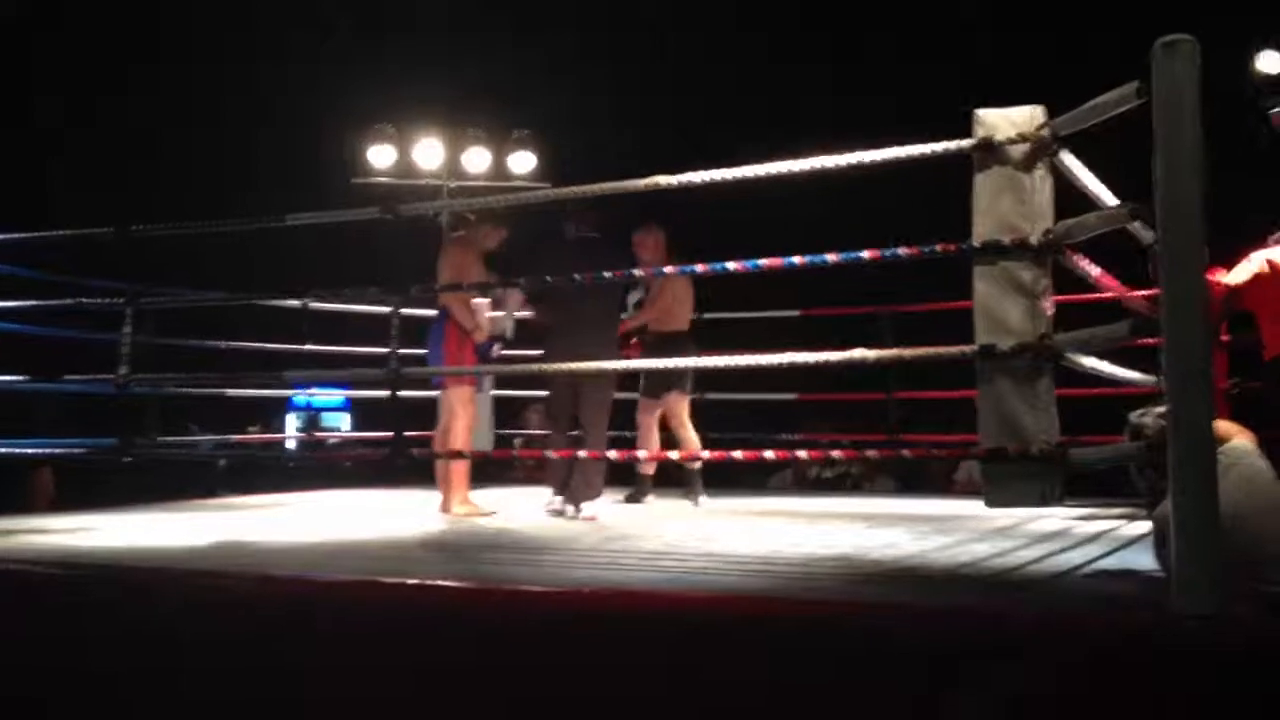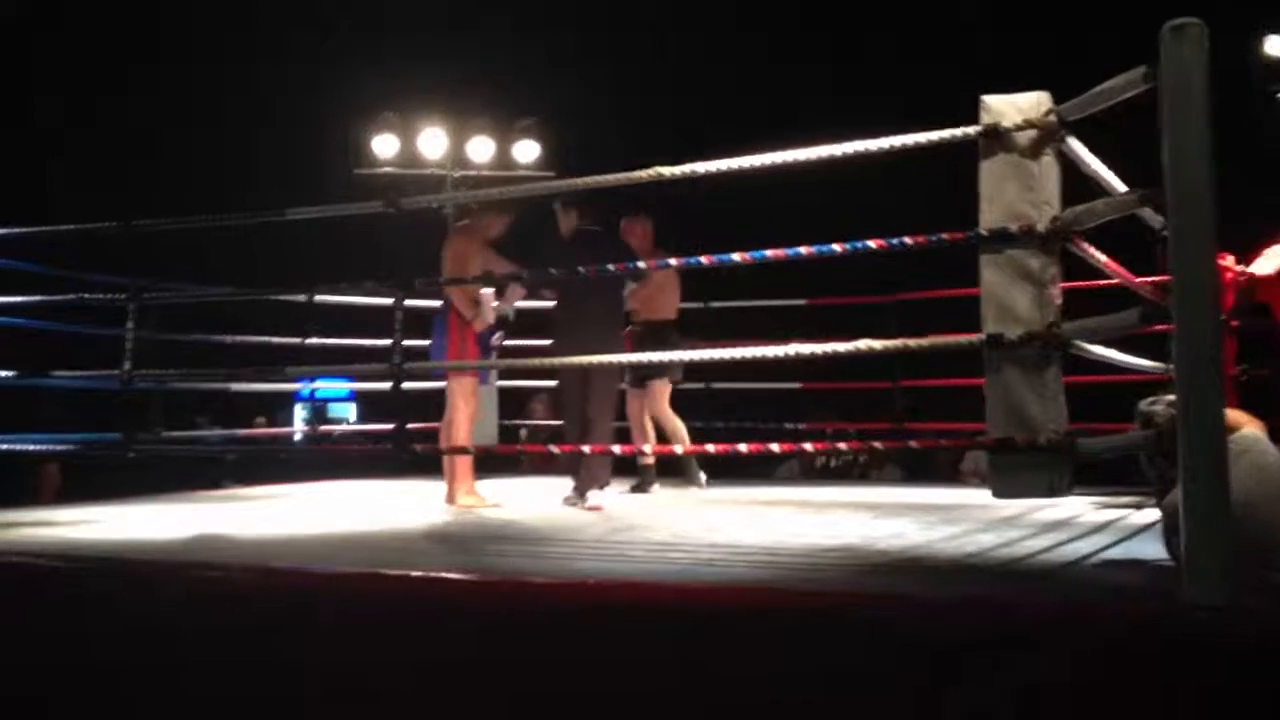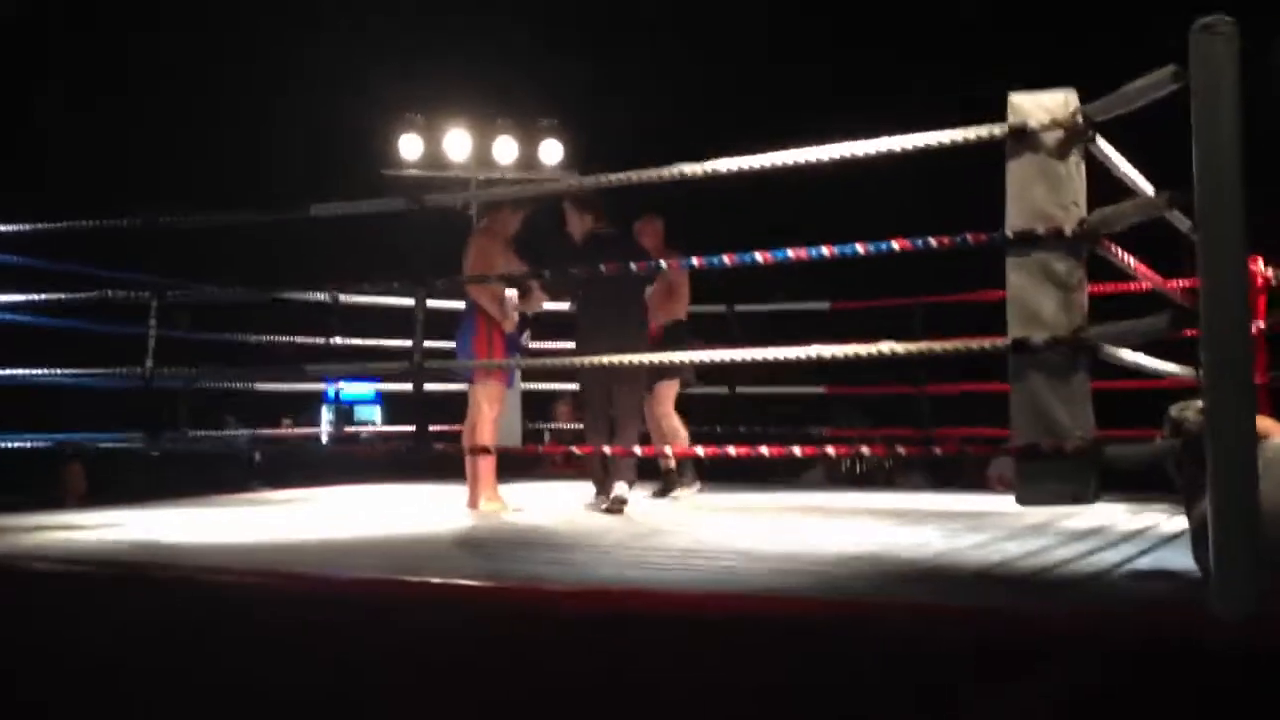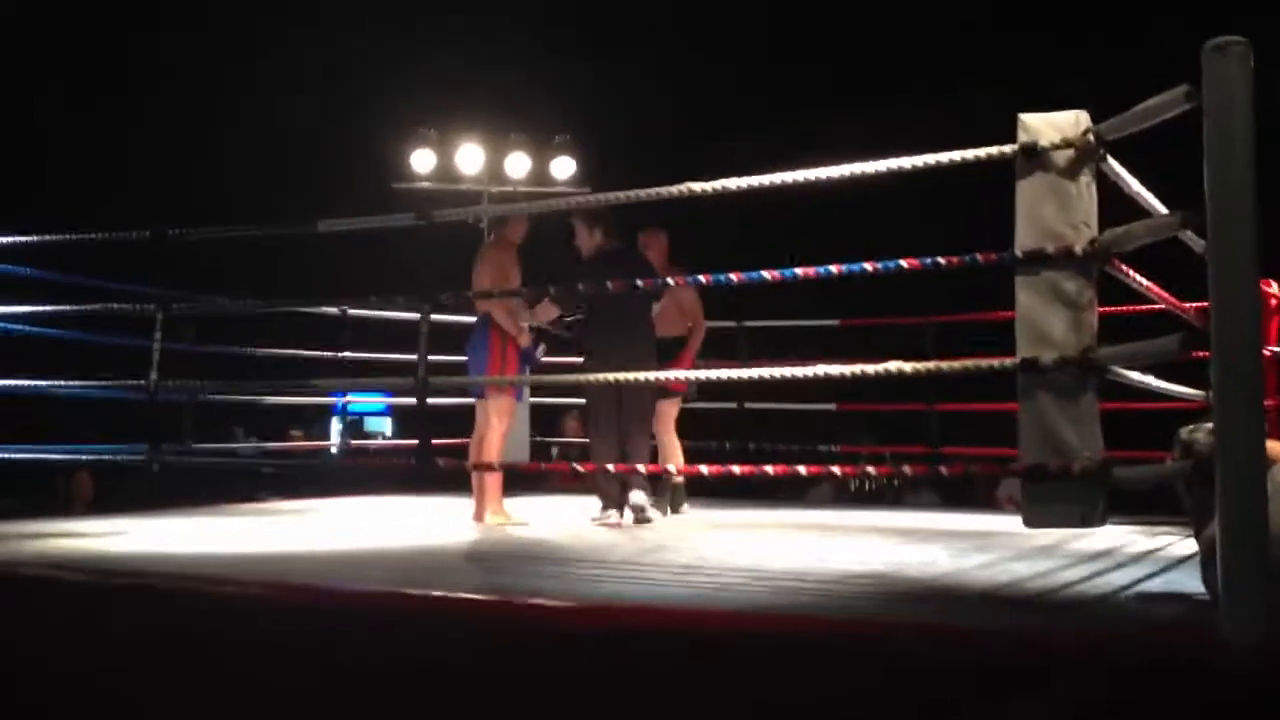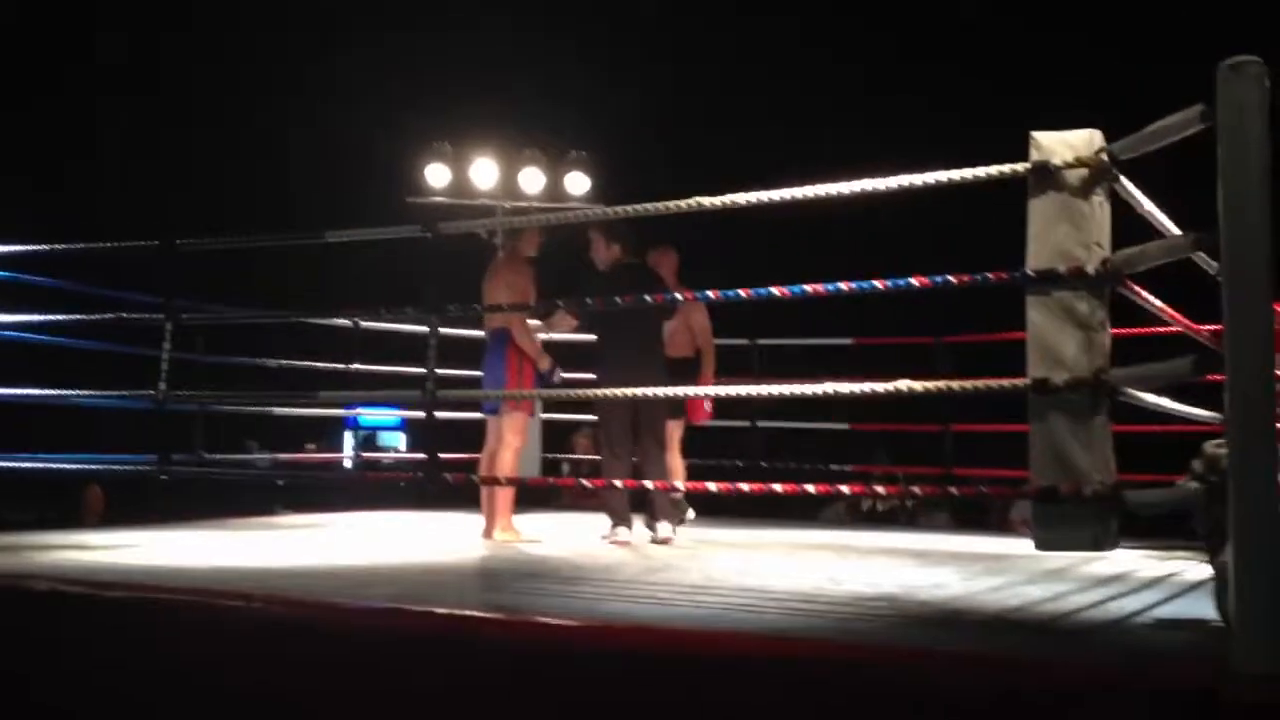
dt=0.2s
person 1, frame 1
left shoulder: (557, 252)
right shoulder: (617, 255)
left hip: (562, 345)
right hip: (601, 347)
left knee: (559, 421)
right knee: (594, 424)
left ankle: (561, 493)
right ankle: (587, 498)
person 1, frame 2
left shoulder: (563, 248)
right shoulder: (617, 247)
left hip: (571, 340)
right hip: (607, 340)
left knee: (574, 413)
right knee: (601, 415)
left ankle: (581, 485)
right ankle: (593, 487)
person 1, frame 3
left shoulder: (584, 253)
right shoulder: (632, 248)
right elbow: (650, 284)
left hip: (595, 343)
right hip: (631, 342)
left knee: (597, 417)
right knee: (626, 415)
left ankle: (604, 489)
right ankle: (620, 481)
person 1, frame 4
left shoulder: (591, 268)
right shoulder: (639, 263)
left elbow: (555, 308)
right elbow: (656, 298)
left hip: (603, 359)
right hip: (639, 357)
left knee: (604, 432)
right knee: (637, 428)
left ankle: (611, 506)
right ankle: (637, 490)
person 1, frame 5
left shoulder: (608, 282)
right shoulder: (653, 279)
left elbow: (570, 320)
right elbow: (667, 315)
left hip: (615, 375)
right hip: (651, 374)
left knee: (616, 449)
right knee: (653, 447)
left ankle: (620, 524)
right ankle: (663, 521)
person 2, frame 1
left shoulder: (462, 248)
right shoulder: (463, 246)
right elbow: (453, 294)
right wrist: (478, 332)
left hip: (453, 331)
right hip: (456, 332)
left knee: (448, 419)
right knee: (463, 415)
left ankle: (448, 497)
right ankle: (459, 498)
person 2, frame 2
left shoulder: (478, 245)
right shoulder: (465, 235)
left elbow: (513, 274)
right elbow: (453, 283)
right wrist: (478, 322)
left hip: (464, 322)
right hip: (460, 322)
left knee: (454, 410)
right knee: (465, 406)
left ankle: (453, 488)
right ankle: (465, 489)
person 2, frame 3
left shoulder: (498, 244)
right shoulder: (487, 236)
left elbow: (528, 275)
right elbow: (476, 284)
right wrist: (507, 321)
left hip: (488, 324)
right hip: (485, 324)
left knee: (476, 413)
right knee: (489, 411)
left ankle: (475, 493)
right ankle: (487, 495)
person 2, frame 4
left shoulder: (493, 252)
right shoulder: (502, 250)
left elbow: (513, 305)
right elbow: (494, 301)
right wrist: (522, 336)
left hip: (487, 339)
right hip: (498, 340)
left knee: (484, 427)
right knee: (498, 424)
left ankle: (481, 506)
right ankle: (493, 508)
person 2, frame 5
left shoulder: (497, 267)
right shoulder: (518, 267)
right elbow: (517, 321)
right wrist: (542, 359)
left hip: (495, 351)
right hip: (513, 354)
left knee: (494, 443)
right knee: (512, 441)
left ankle: (490, 523)
right ankle: (503, 525)
person 3, frame 1
left shoulder: (672, 276)
right shoulder: (657, 278)
left elbow: (651, 312)
left wrist: (616, 328)
right wrist: (640, 342)
left hip: (673, 350)
right hip: (658, 351)
left knee: (678, 419)
right knee: (645, 419)
left ankle: (695, 486)
right ankle: (643, 487)
person 3, frame 2
left shoulder: (659, 264)
left elbow: (638, 297)
right wrist: (629, 334)
left hip: (660, 339)
right hip: (642, 341)
left knee: (658, 407)
right knee: (635, 410)
left ankle: (692, 470)
right ankle: (646, 476)
person 3, frame 3
left shoulder: (672, 262)
left elbow: (673, 300)
left wrist: (650, 327)
left hip: (671, 339)
right hip: (653, 342)
left knee: (663, 408)
right knee: (652, 414)
left ankle: (686, 472)
right ankle: (669, 480)
person 3, frame 4
left shoulder: (677, 280)
left elbow: (698, 324)
left wrist: (685, 359)
left hip: (673, 359)
right hip: (654, 357)
left knee: (664, 427)
right knee: (660, 429)
left ankle: (670, 494)
right ankle: (674, 496)
person 3, frame 5
left shoulder: (689, 302)
left elbow: (707, 346)
left wrist: (705, 386)
left hip: (679, 376)
left knee: (669, 446)
right knee: (665, 447)
left ankle: (673, 507)
right ankle: (678, 506)
